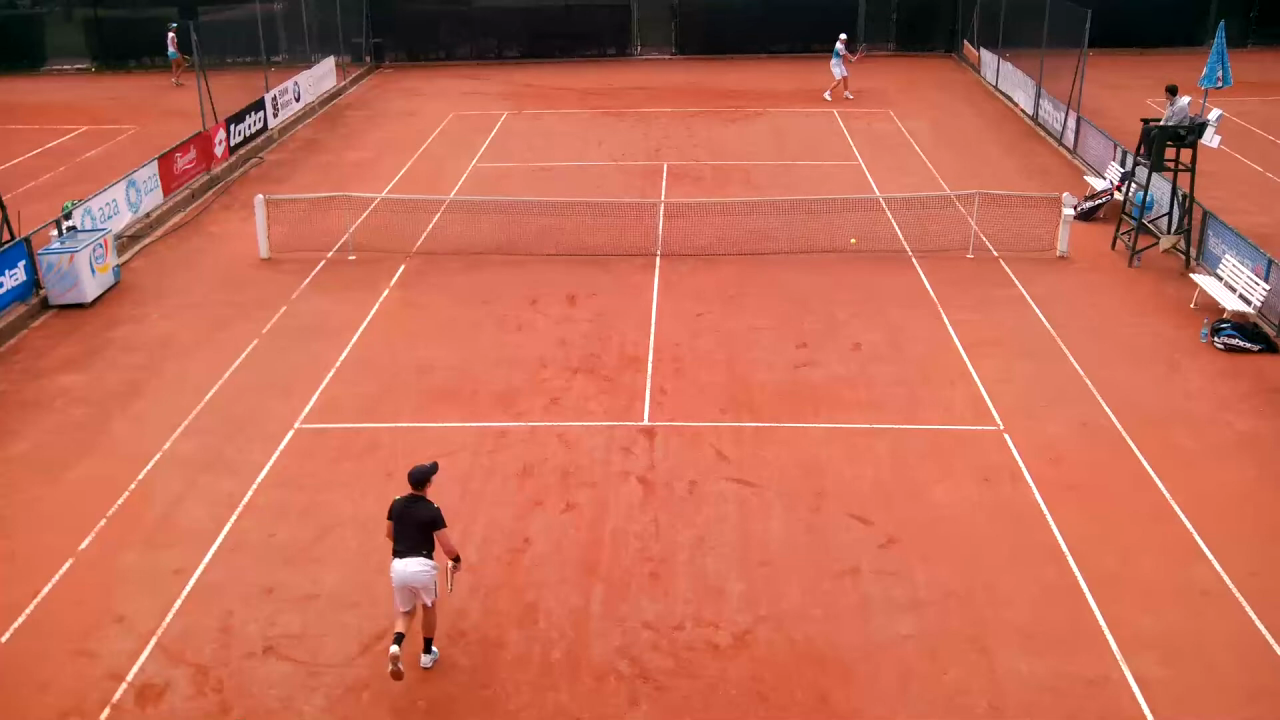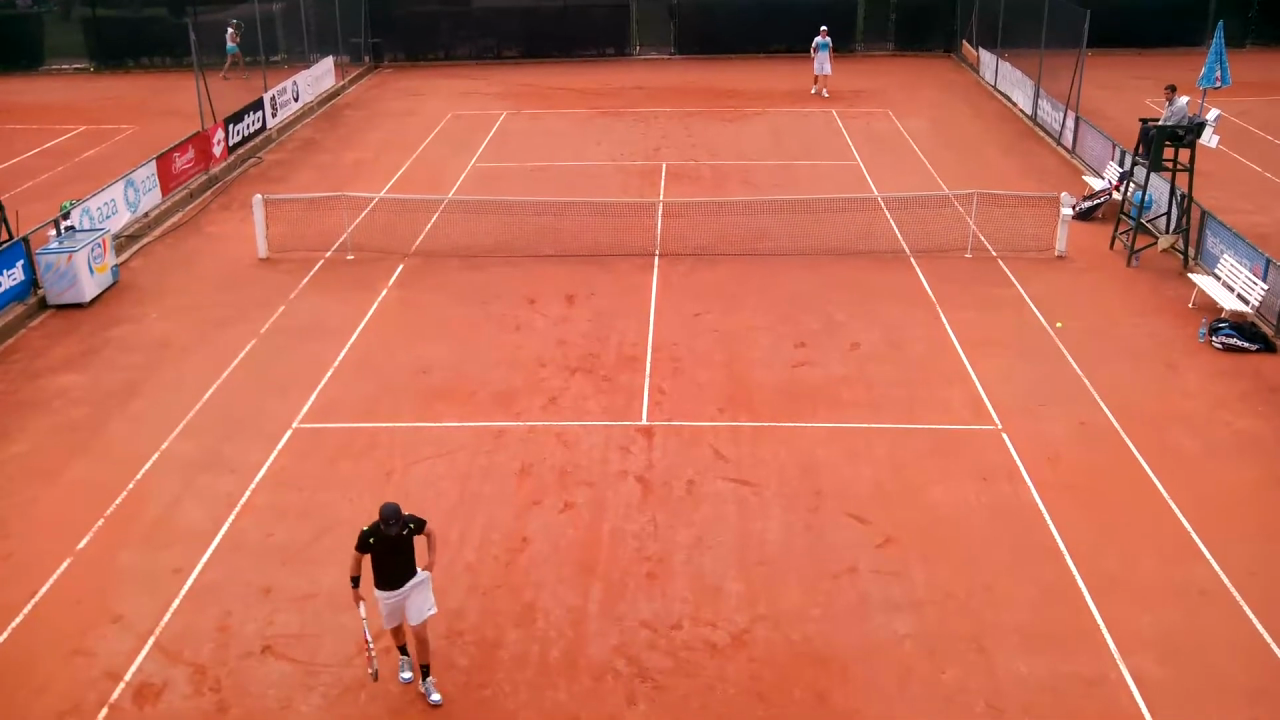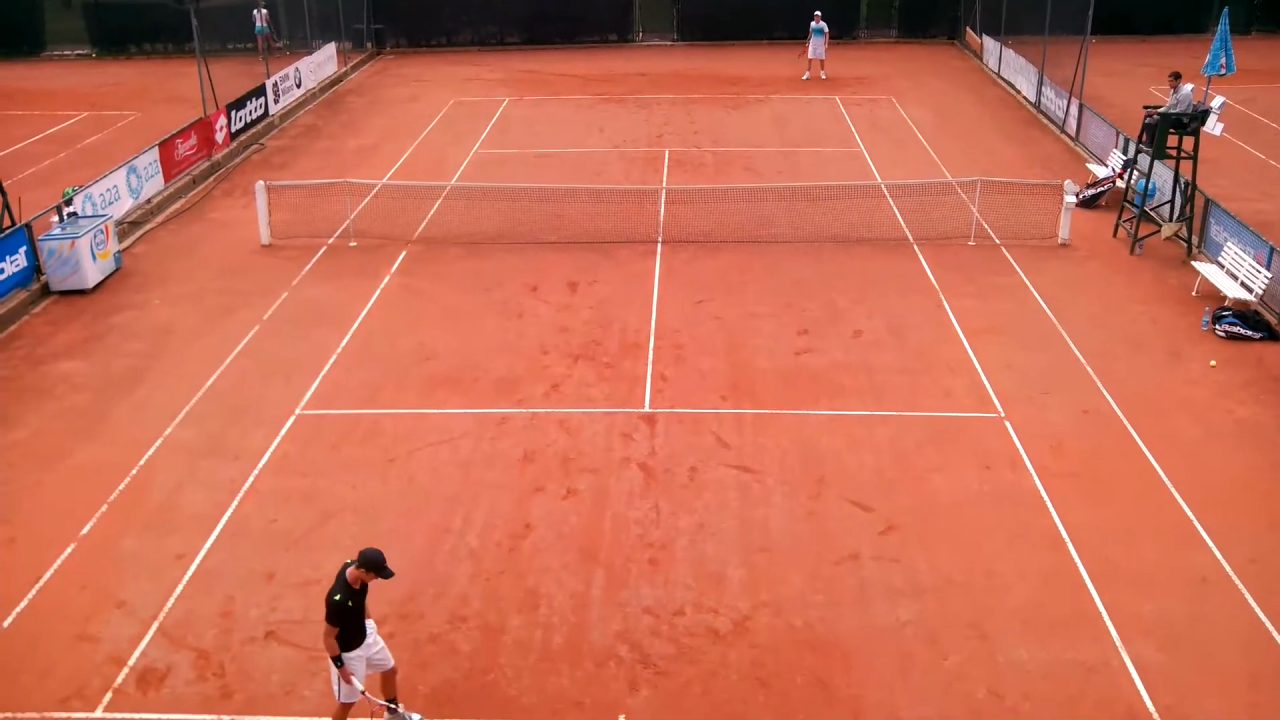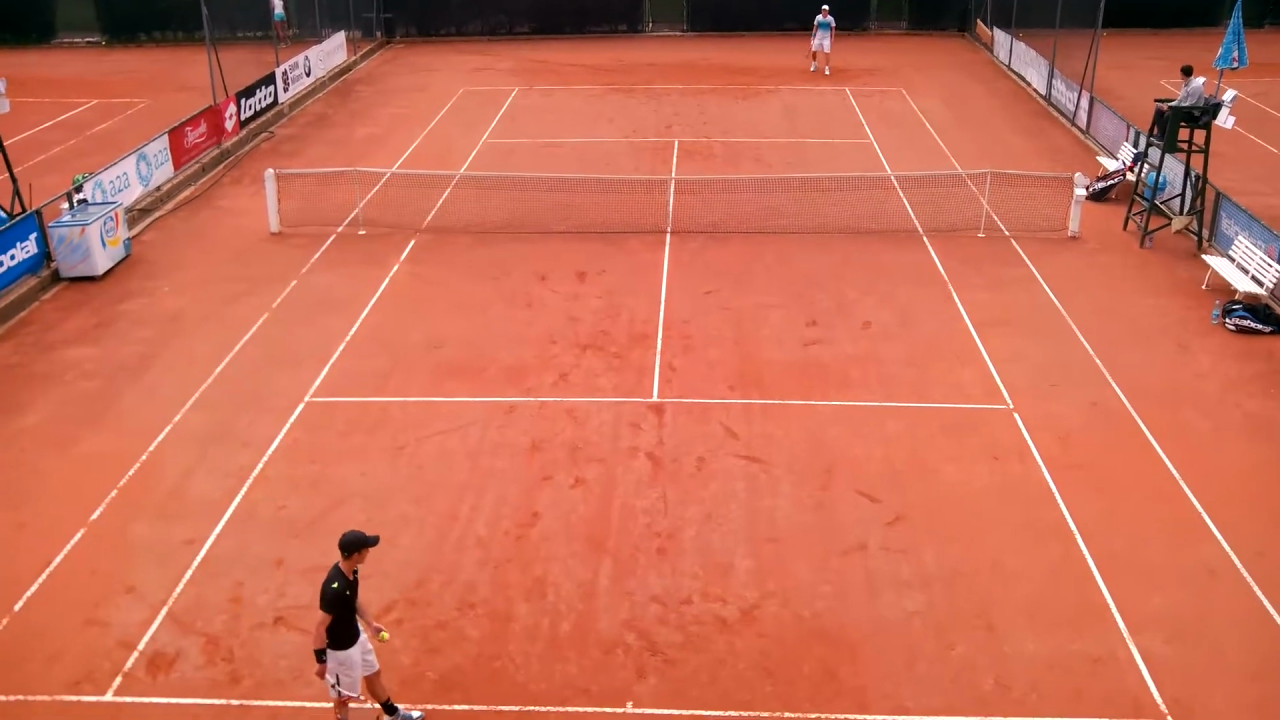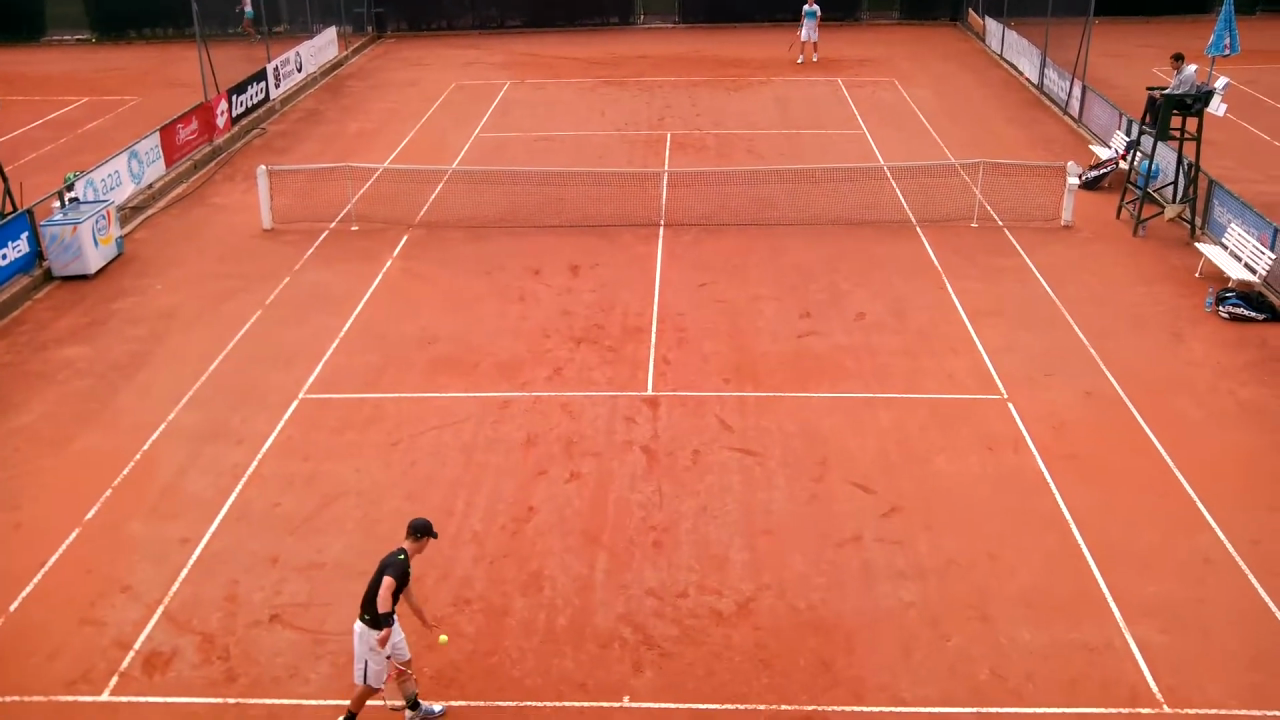
dt=1s
person 1, frame 1
left shoulder: (396, 504)
right shoulder: (431, 511)
right elbow: (447, 548)
right wrist: (457, 561)
left hip: (398, 566)
right hip: (421, 566)
left knee: (405, 612)
right knee: (429, 607)
left ankle: (396, 646)
right ankle: (427, 653)
person 1, frame 2
left shoulder: (411, 522)
right shoulder: (368, 535)
left elbow: (430, 531)
right elbow: (356, 559)
left wrist: (431, 559)
right wrist: (355, 588)
left hip: (413, 583)
right hip: (386, 591)
left knee: (420, 633)
right knee: (396, 629)
left ankle: (427, 681)
right ankle: (404, 658)
person 1, frame 3
left shoulder: (352, 566)
right shoulder: (338, 600)
right elbow: (328, 638)
right wrist: (341, 668)
left hip: (366, 634)
right hip: (348, 651)
left knee: (389, 670)
right knee: (348, 700)
person 1, frame 4
left shoulder: (352, 571)
right shoulder: (335, 588)
right elbow: (320, 628)
left wrist: (371, 624)
right wrist: (321, 662)
left hip: (357, 636)
right hip: (341, 649)
left knee: (373, 675)
right knee: (344, 695)
person 1, frame 5
left shoulder: (401, 559)
right shoulder: (399, 562)
left elbow: (408, 596)
right elbow: (383, 594)
left wrist: (424, 620)
right wrist: (386, 627)
left hip: (385, 625)
right hip: (372, 630)
left knee: (404, 664)
right knee: (371, 684)
